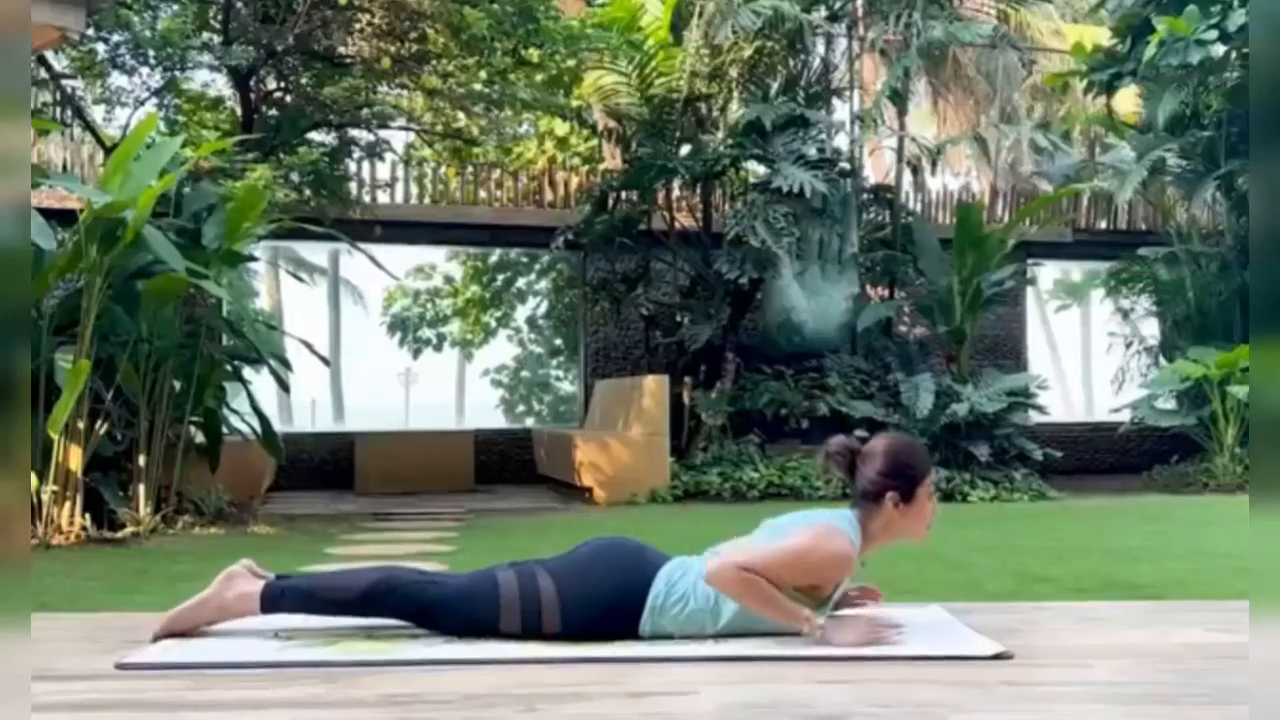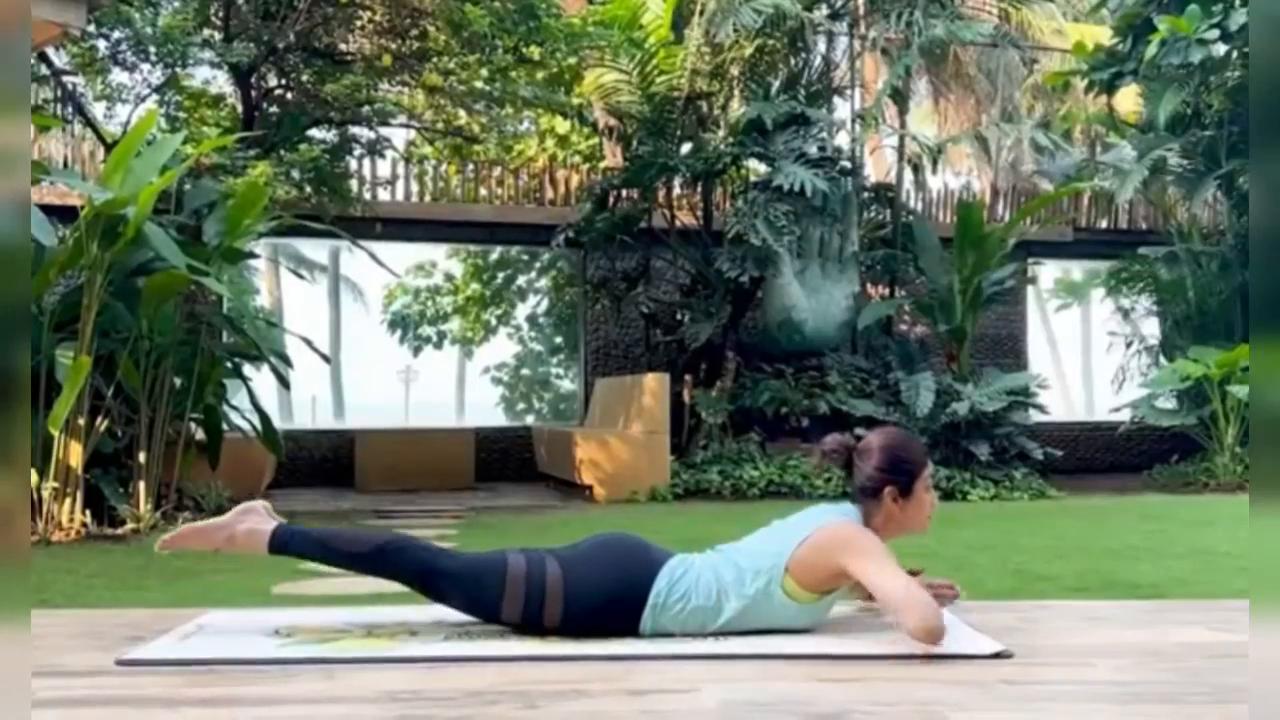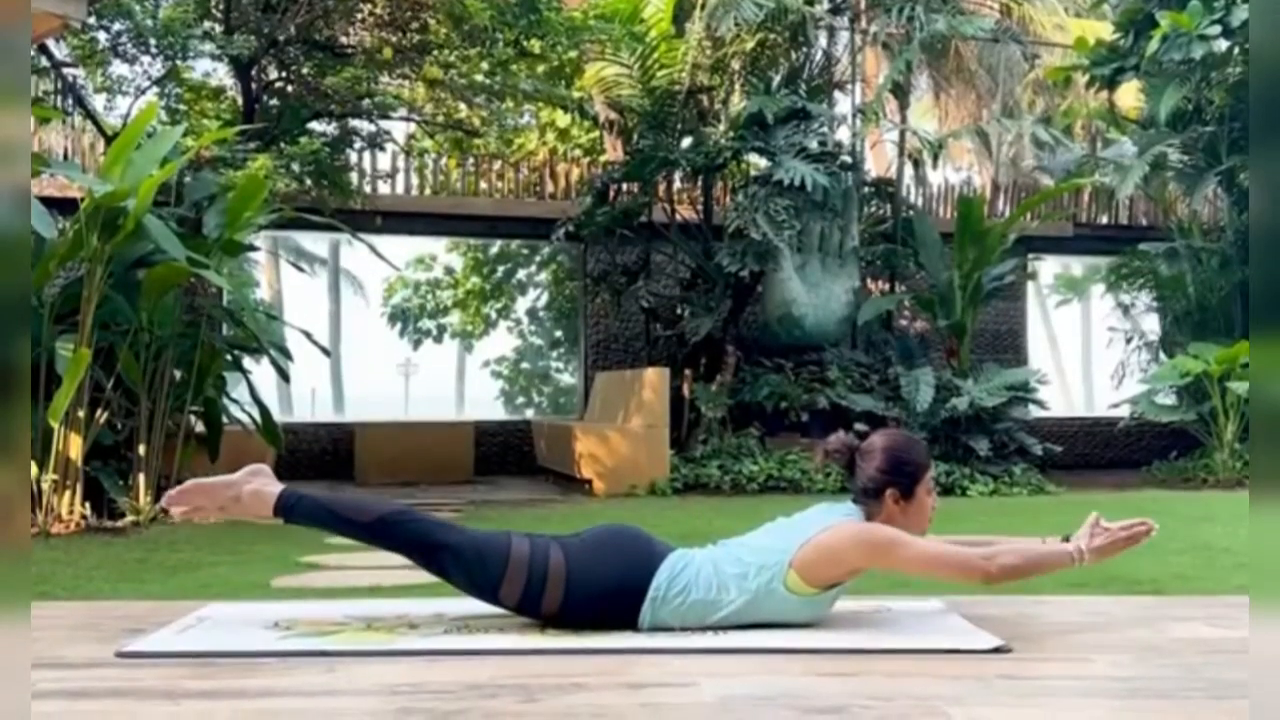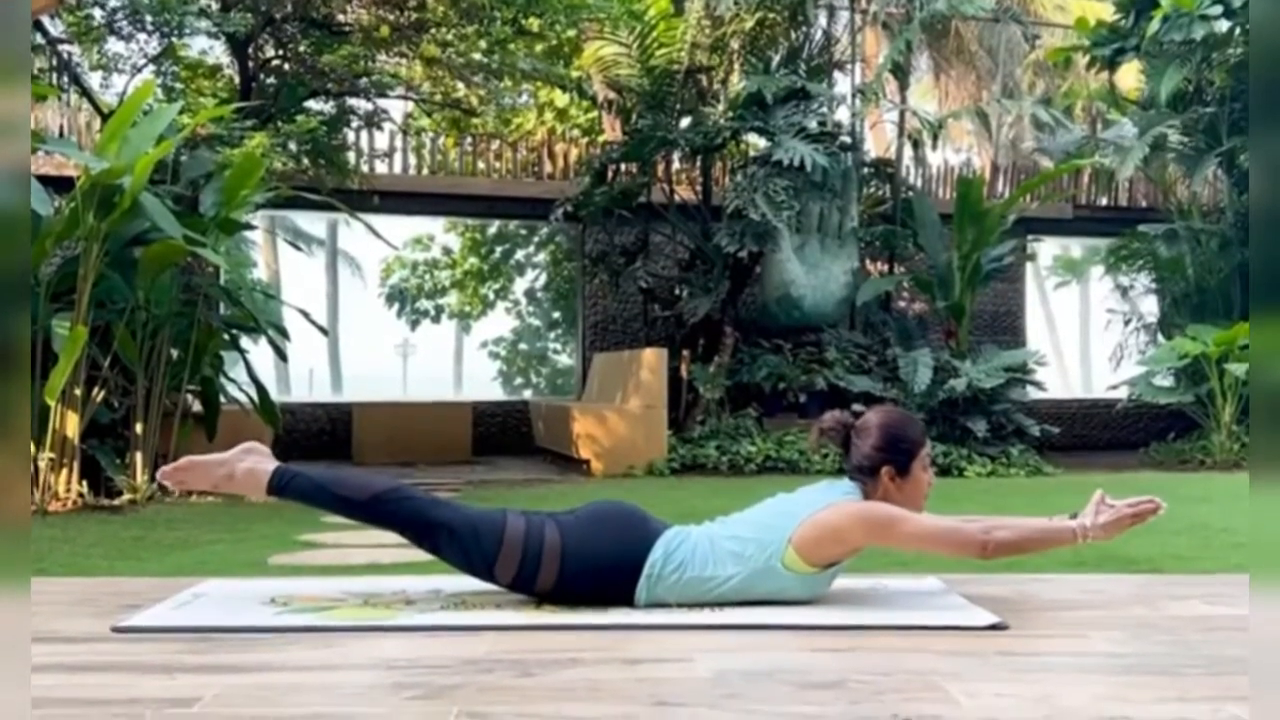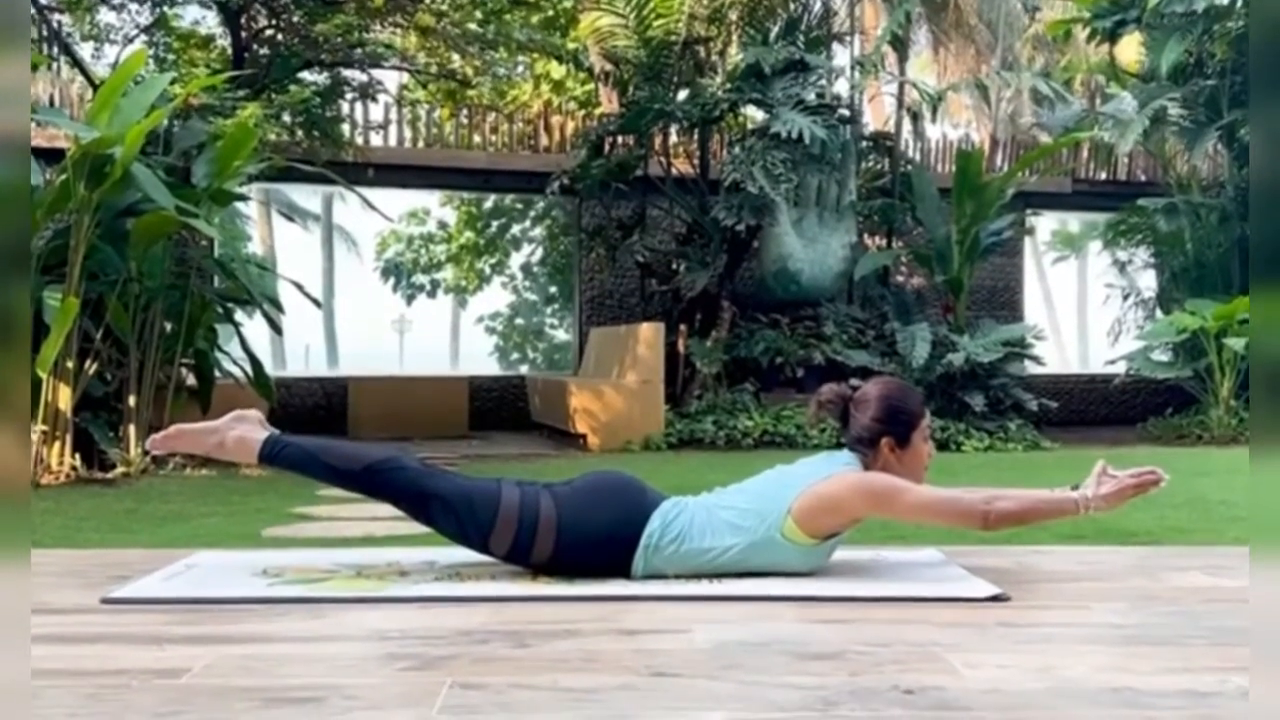
dt=0.7s
person 1, frame 1
left shoulder: (828, 523)
right shoulder: (836, 546)
right elbow: (720, 569)
left wrist: (823, 598)
right wrist: (814, 626)
left hip: (624, 573)
right hip: (616, 600)
left knee: (443, 595)
right knee: (428, 603)
left ankle: (263, 581)
right ankle: (252, 597)
person 1, frame 2
left shoulder: (830, 519)
right shoulder: (855, 540)
left elbow: (827, 588)
right elbow: (923, 631)
left wrist: (904, 592)
right wrist: (918, 605)
left hip: (632, 573)
right hip: (618, 599)
left knee: (440, 572)
right knee: (433, 570)
left ankle: (266, 526)
right ankle: (258, 534)
person 1, frame 3
left shoulder: (844, 518)
right shoulder: (860, 538)
left elbow: (967, 553)
right elbow: (984, 567)
left wrist: (1064, 543)
right wrist: (1081, 549)
left hip: (627, 565)
right hip: (619, 588)
left knee: (446, 547)
right knee: (440, 547)
left ankle: (268, 492)
right ankle: (269, 498)
person 1, frame 4
left shoulder: (842, 495)
right shoulder: (857, 518)
left elbow: (970, 531)
right elbow: (983, 540)
left wrist: (1075, 520)
right wrist: (1087, 530)
left hip: (624, 541)
right hip: (613, 561)
left knee: (441, 523)
right knee: (433, 524)
left ankle: (267, 472)
right ankle: (261, 476)
person 1, frame 5
left shoulder: (841, 467)
right shoulder: (856, 488)
left elbow: (969, 505)
right elbow: (985, 511)
left wrist: (1076, 493)
right wrist: (1089, 500)
left hip: (619, 511)
right hip: (611, 535)
left knee: (437, 492)
right knee: (428, 496)
left ankle: (263, 437)
right ankle: (256, 445)
